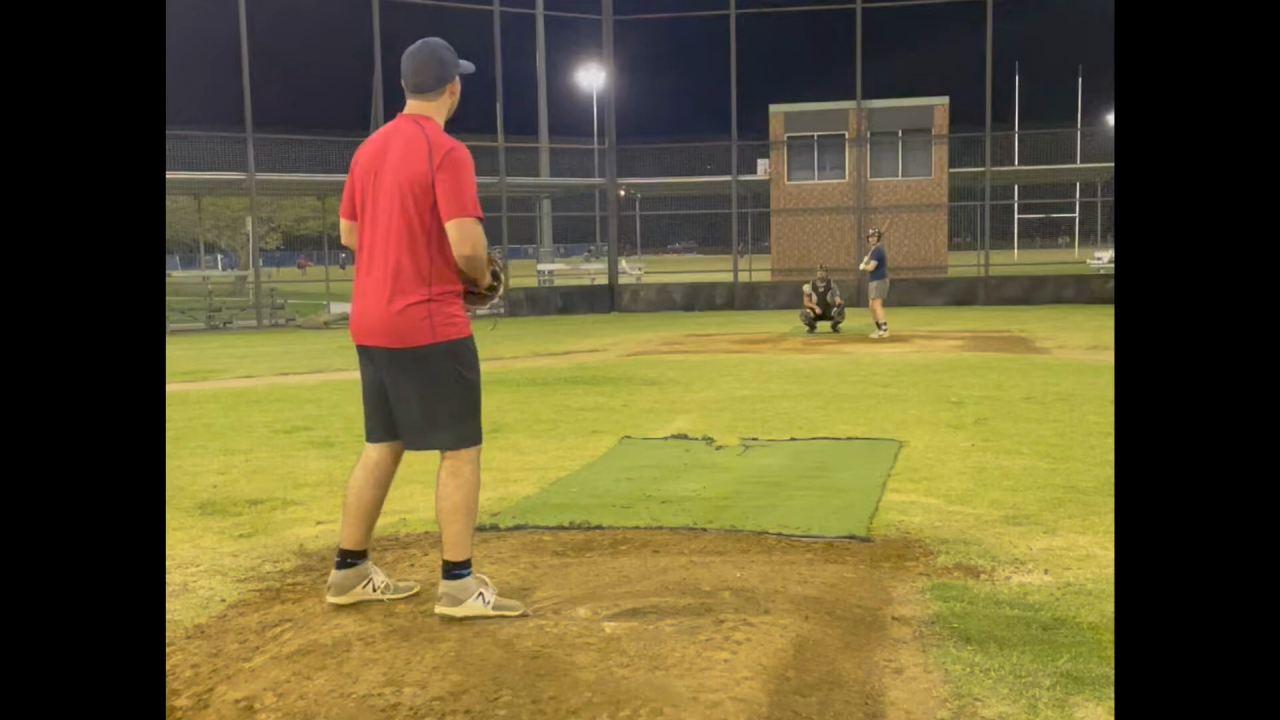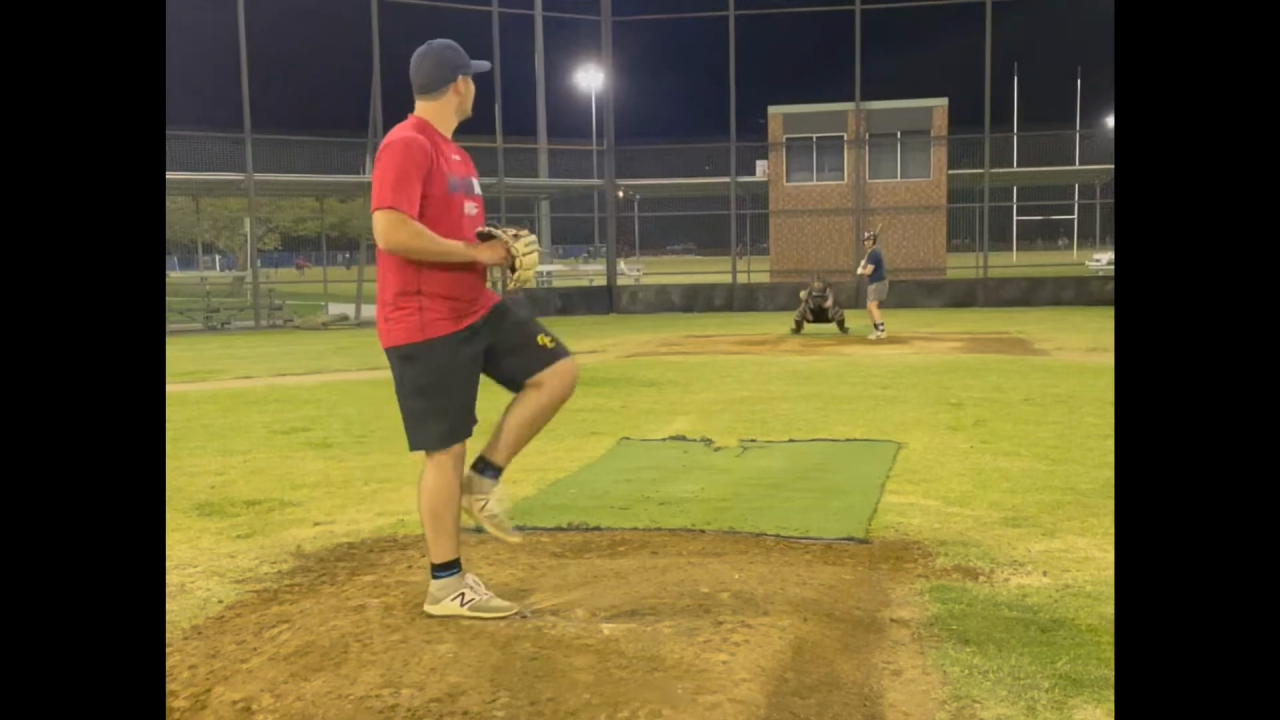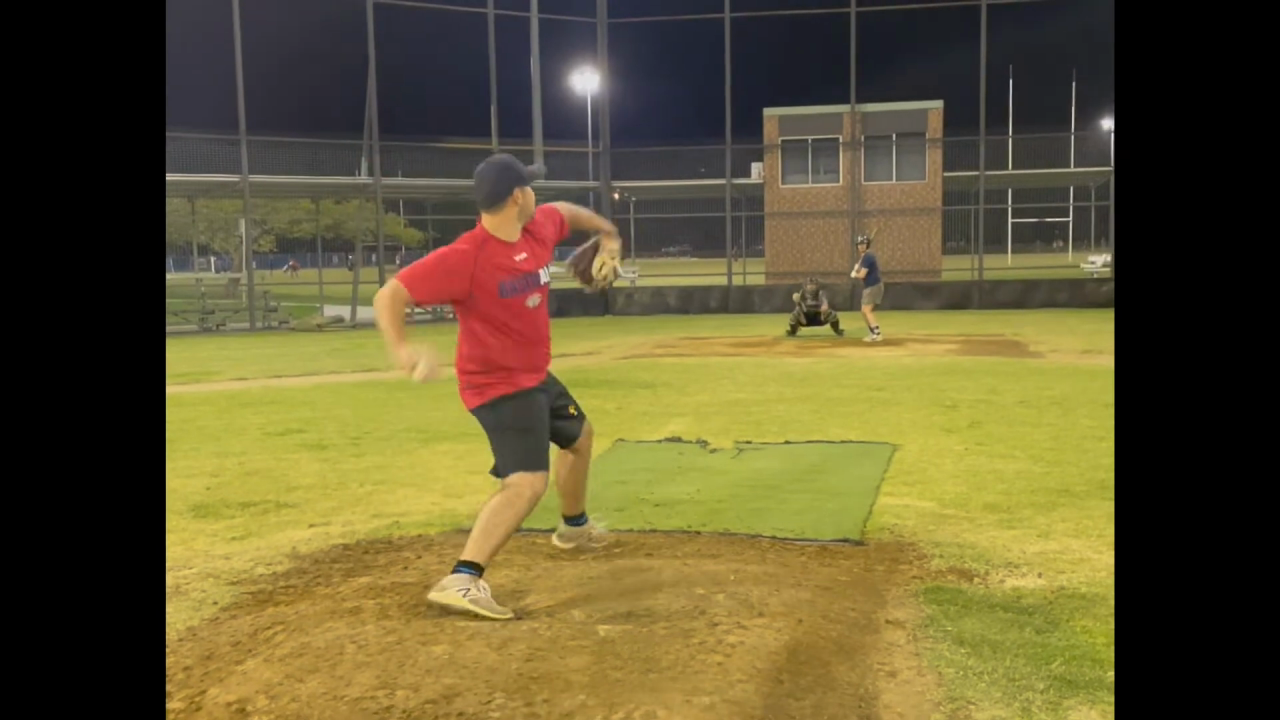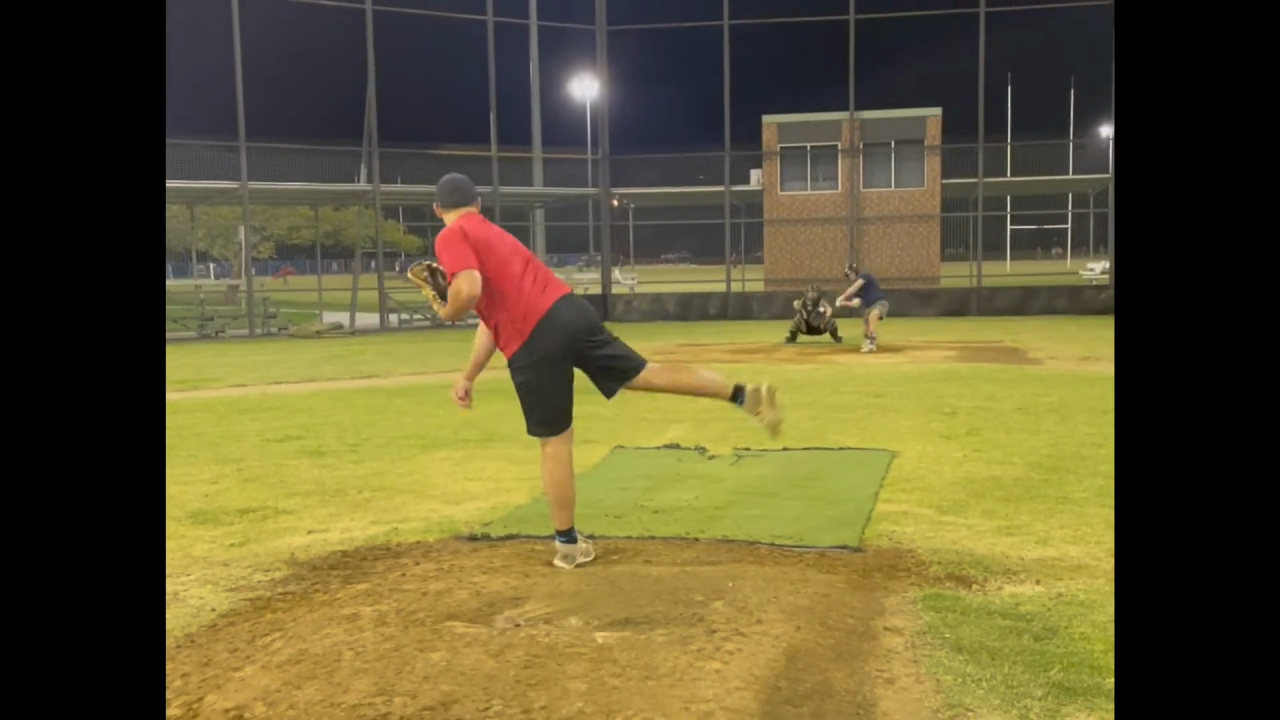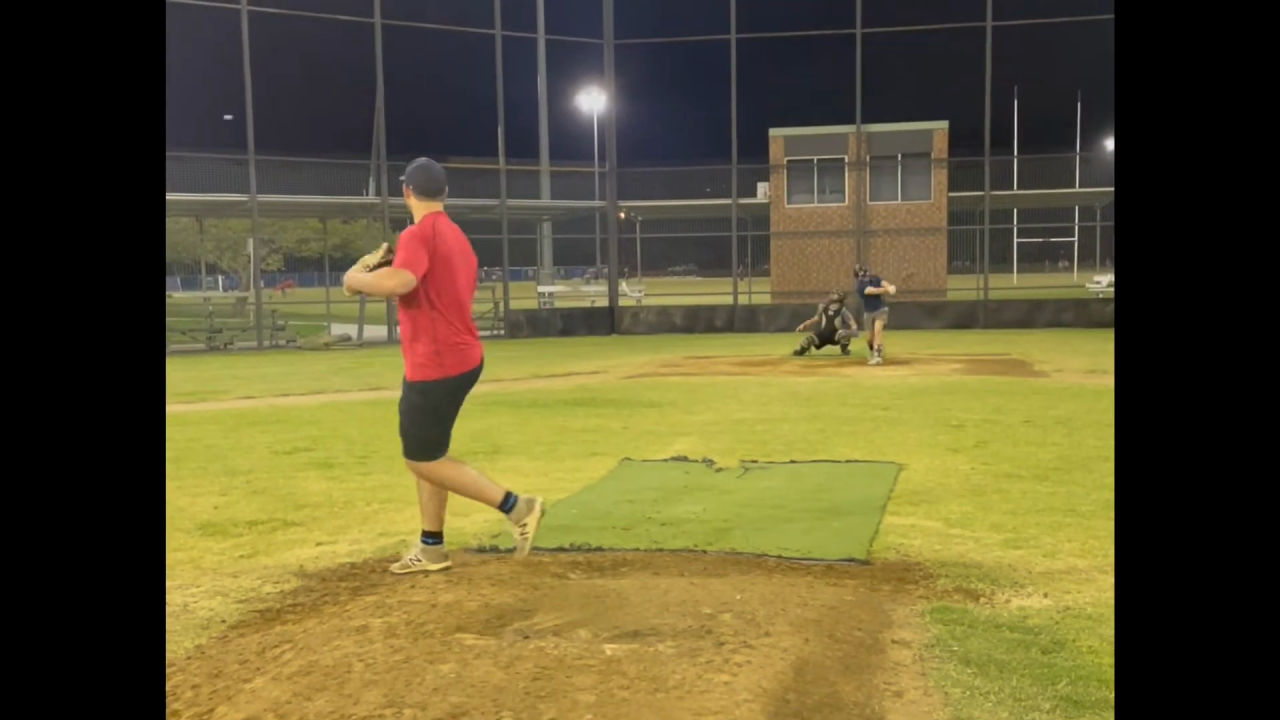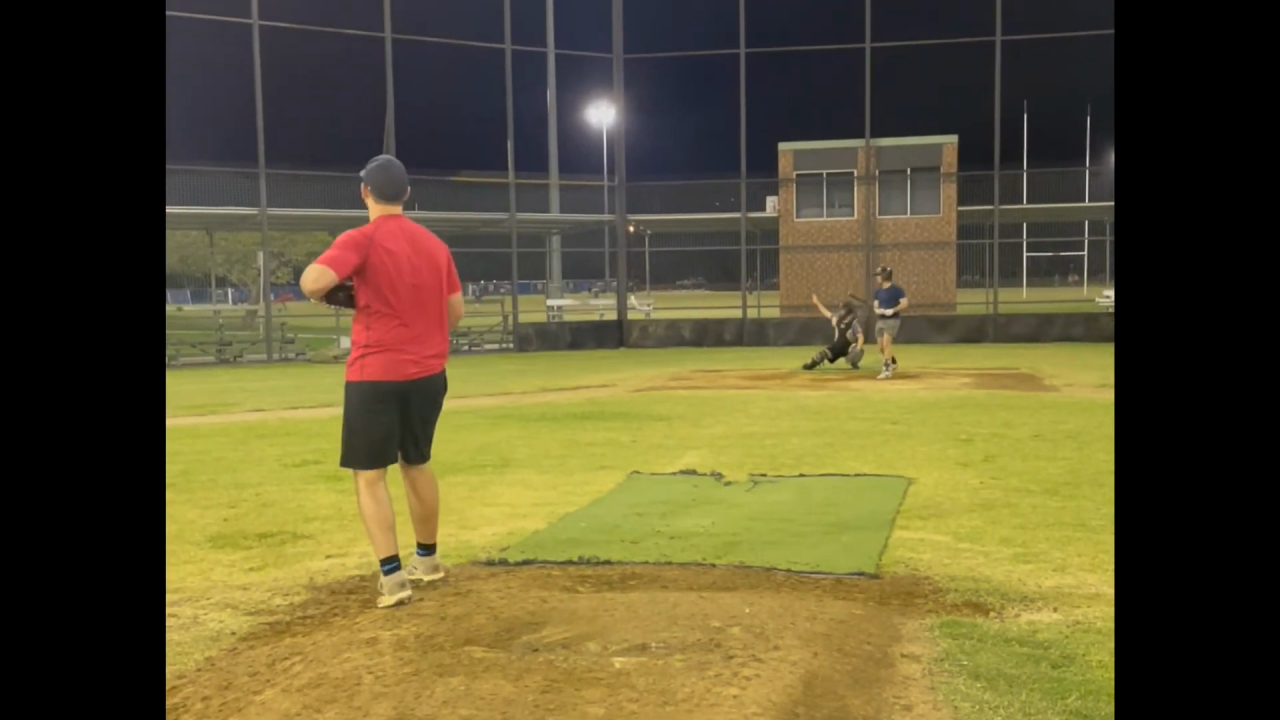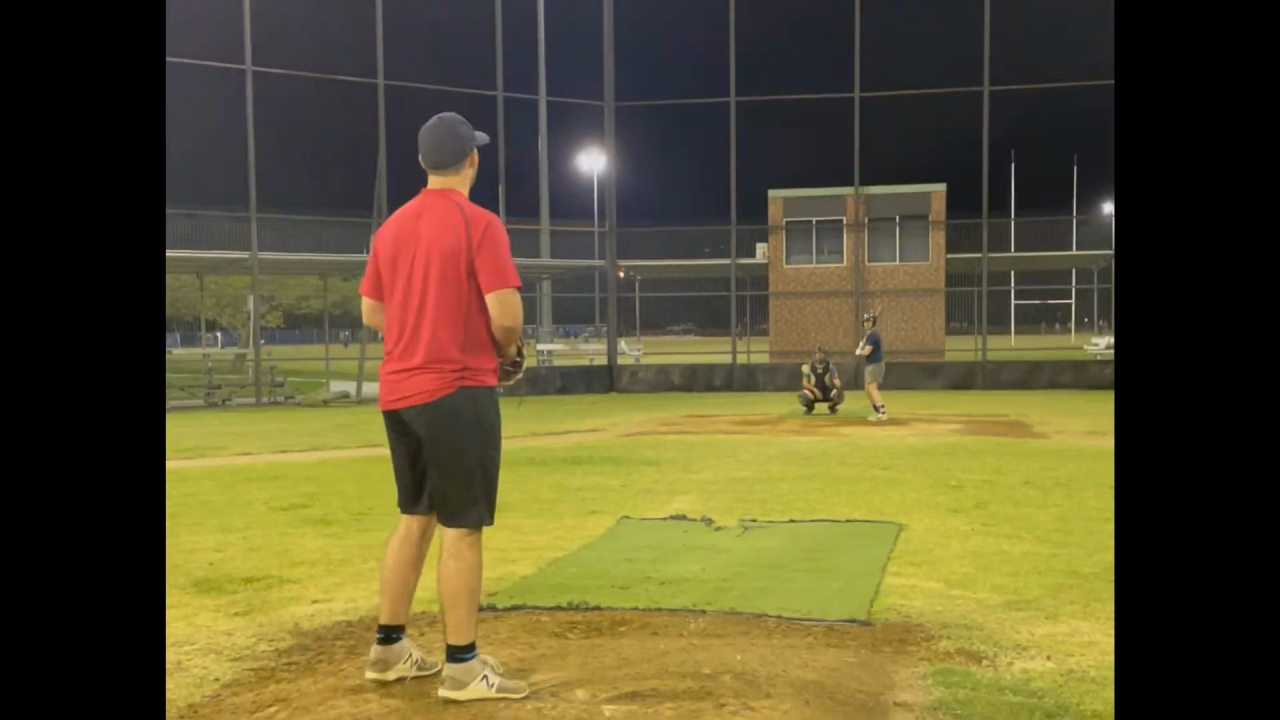
dt=0.7s
person 1, frame 1
left shoulder: (369, 149)
right shoulder: (448, 152)
left elbow: (350, 234)
right elbow: (468, 247)
right wrist: (480, 276)
left hip: (371, 323)
right hip: (430, 324)
left knee: (382, 445)
right knee: (460, 450)
left ankle: (349, 571)
right ankle: (459, 584)
person 1, frame 2
left shoulder: (456, 155)
right shoulder: (406, 145)
right elbow: (391, 234)
left wrist: (504, 249)
right wrist: (476, 253)
left hip: (477, 309)
right hip: (425, 321)
left knee: (560, 372)
right knee: (444, 451)
left ankle: (483, 476)
right ankle: (445, 585)
person 1, frame 3
left shoulder: (541, 229)
right shoulder: (462, 258)
left elbow: (564, 209)
right elbow: (387, 297)
left wrist: (602, 229)
right wrist: (402, 349)
left hip: (536, 379)
right hip: (498, 389)
left knee: (580, 436)
right knee: (527, 481)
left ankle: (574, 527)
right ankle: (461, 579)
person 1, frame 4
left shoulder: (450, 236)
right shoulder: (490, 232)
left elbow: (469, 290)
left wrist: (448, 312)
right wrist: (468, 374)
left hip: (532, 346)
right hip: (568, 312)
left knee: (554, 442)
right knee: (650, 376)
left ankle: (567, 543)
right ankle: (745, 394)
person 1, frame 5
left shoulder: (420, 234)
right shoulder: (458, 238)
left elbow: (399, 282)
left wrist: (356, 278)
left hip: (436, 366)
right hip: (460, 360)
left knee: (425, 461)
right knee: (425, 454)
left ankle: (518, 506)
right ankle: (431, 546)
person 1, frame 6
left shoulder: (359, 239)
right shoulder: (435, 245)
left elbow: (313, 283)
right elbow: (457, 310)
left wrist: (326, 287)
left hip: (373, 374)
right hip: (428, 372)
left knee: (370, 475)
right knee: (418, 465)
left ankle: (392, 577)
right ankle: (427, 558)
person 1, frame 7
left shoulder: (390, 228)
right shoulder: (479, 224)
left elbow: (372, 314)
right elbow: (506, 317)
right wrist: (508, 350)
left hip: (400, 393)
right hip: (458, 392)
left knee: (416, 518)
right knee: (462, 527)
left ankle: (388, 647)
right ankle: (461, 665)
